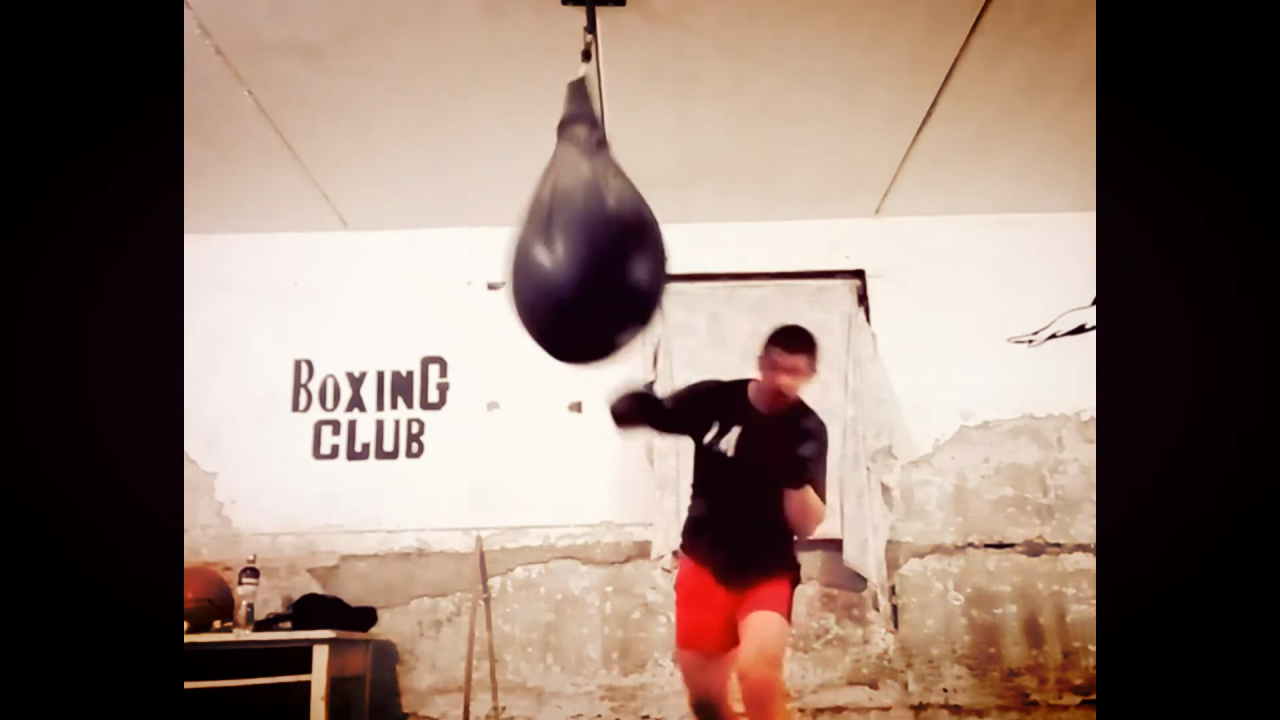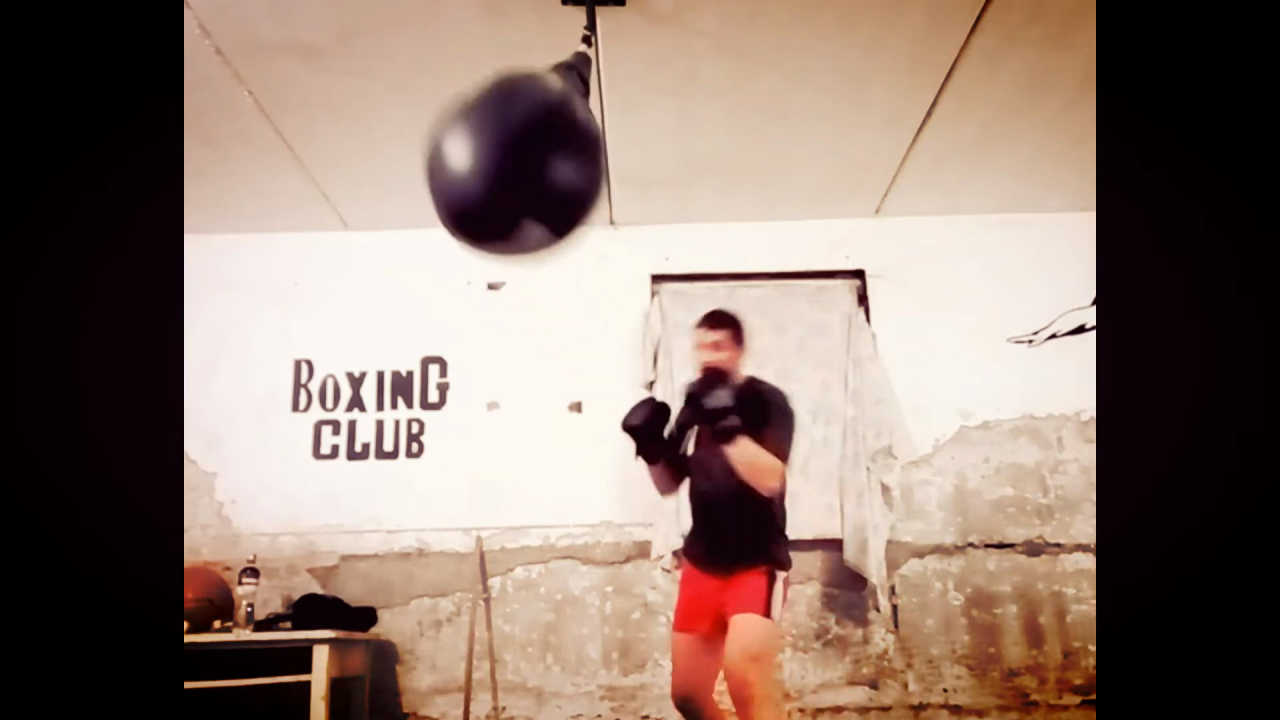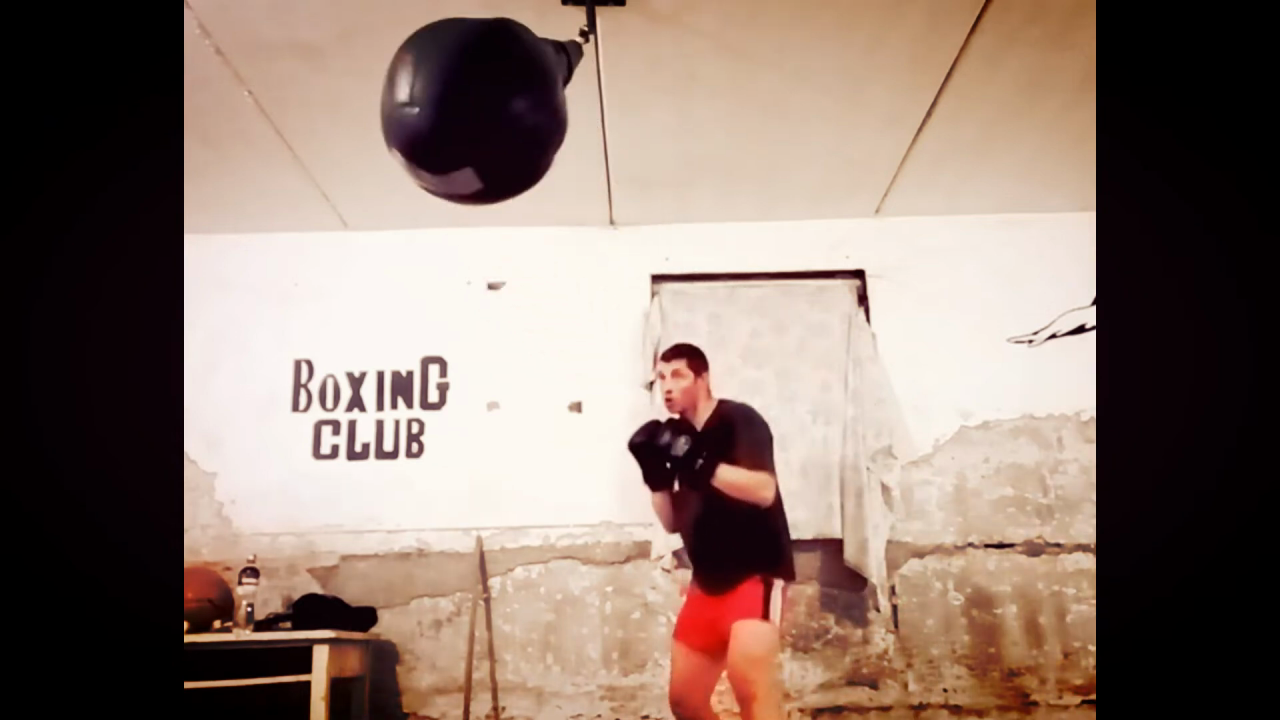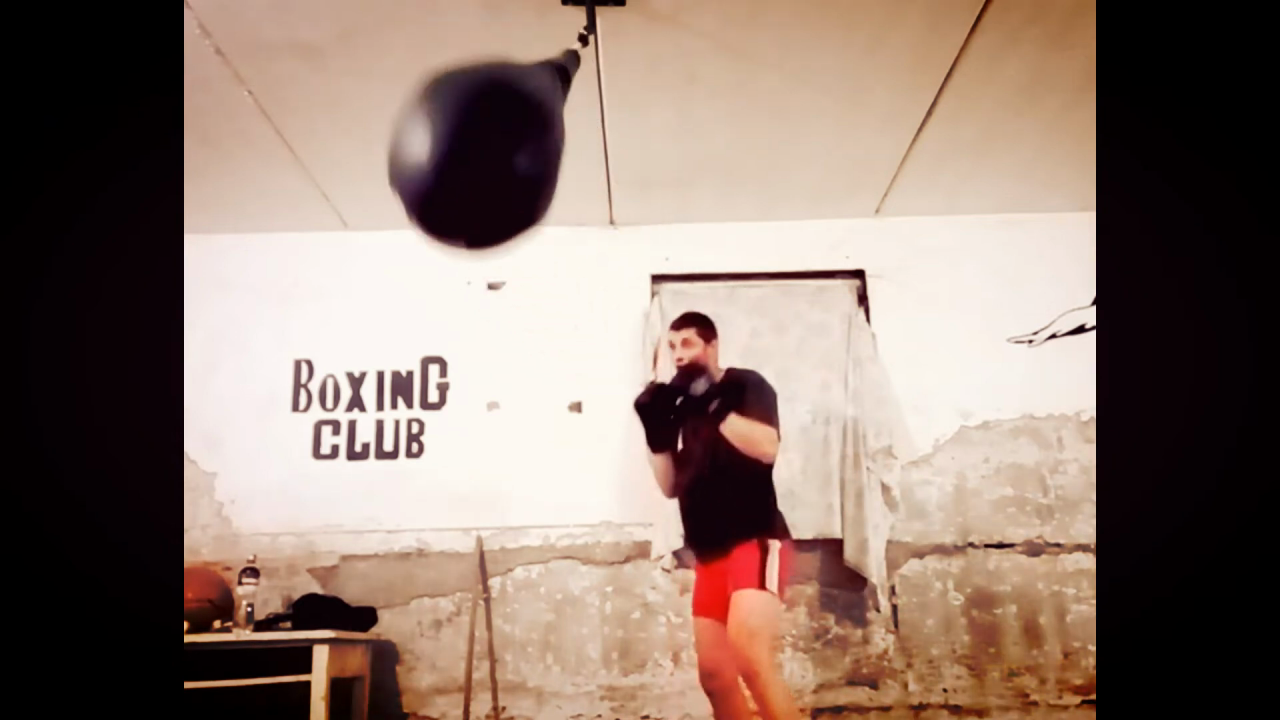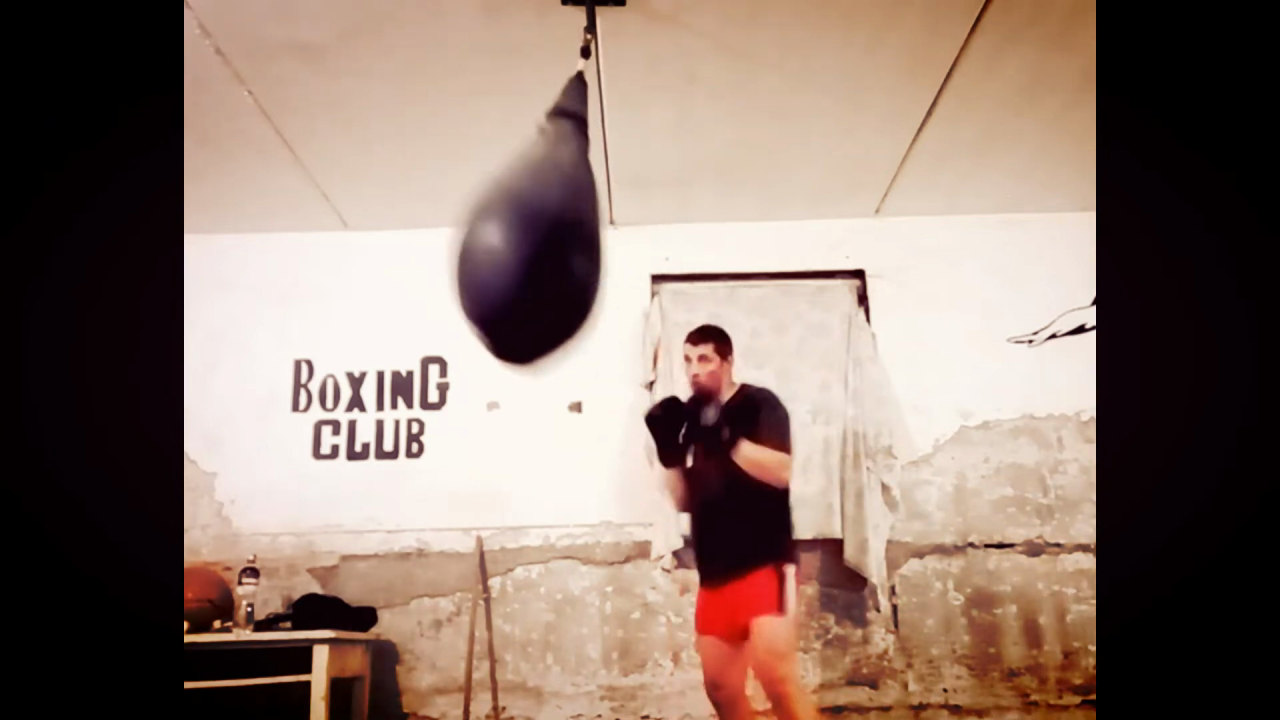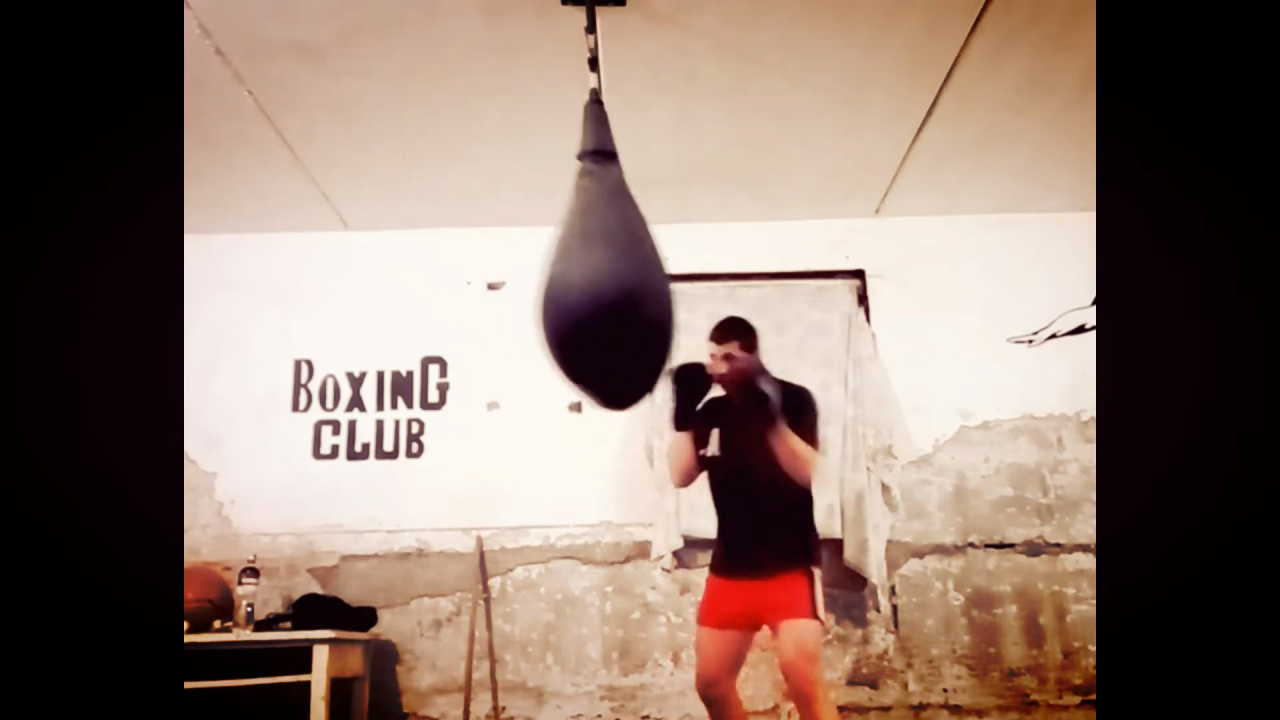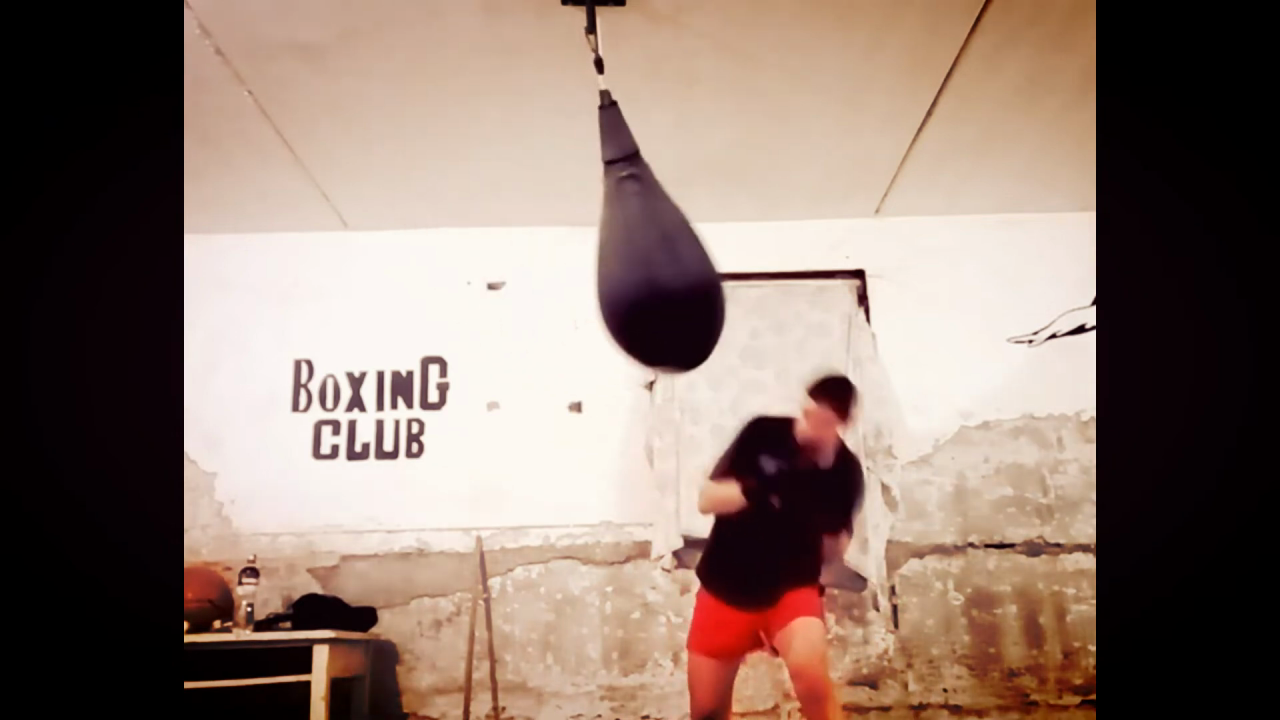
dt=0.2s
person 1, frame 1
left shoulder: (805, 429)
right shoulder: (714, 399)
left elbow: (806, 525)
right elbow: (646, 412)
left wrist: (798, 474)
right wrist: (634, 411)
left hip: (767, 575)
right hip: (704, 570)
left knee: (758, 677)
person 1, frame 2
left shoulder: (767, 403)
right shoulder: (694, 406)
left elbow: (769, 481)
right elbow: (667, 484)
left wrist: (727, 426)
right wrist: (650, 444)
left hip: (756, 565)
right hip: (702, 565)
left knee: (744, 674)
person 1, frame 3
left shoulder: (740, 421)
right shoulder: (680, 436)
left elbow: (764, 491)
right elbow: (672, 522)
left wrist: (702, 465)
right wrist: (654, 472)
left hip: (757, 576)
right hip: (708, 585)
left knee: (749, 680)
person 1, frame 4
left shoulder: (746, 385)
right shoulder: (682, 409)
left elbow: (766, 447)
right elbow: (670, 487)
left wrist: (714, 406)
right wrist: (657, 433)
left hip: (755, 541)
right hip: (711, 553)
left knee: (751, 656)
right knee: (714, 674)
person 1, frame 5
left shoulder: (759, 405)
right shoulder: (694, 426)
left elbow: (780, 473)
right elbow: (683, 500)
left wrist: (726, 437)
right wrist: (667, 444)
left hip: (766, 563)
right hip: (716, 573)
left knee: (776, 674)
right knee: (720, 686)
person 1, frame 6
left shoulder: (792, 398)
right shoulder: (711, 411)
left elbow: (806, 472)
right elbow: (680, 476)
left wrist: (772, 417)
right wrist: (684, 415)
left hip: (789, 564)
right hip: (730, 567)
left knee: (803, 677)
right knee: (711, 682)
person 1, frame 7
left shoulder: (847, 472)
right shoulder: (762, 435)
left elbow: (836, 549)
right elbow: (708, 500)
left wrist: (832, 522)
right wrist: (755, 489)
left hip: (791, 587)
right hip: (724, 588)
left knee: (810, 672)
